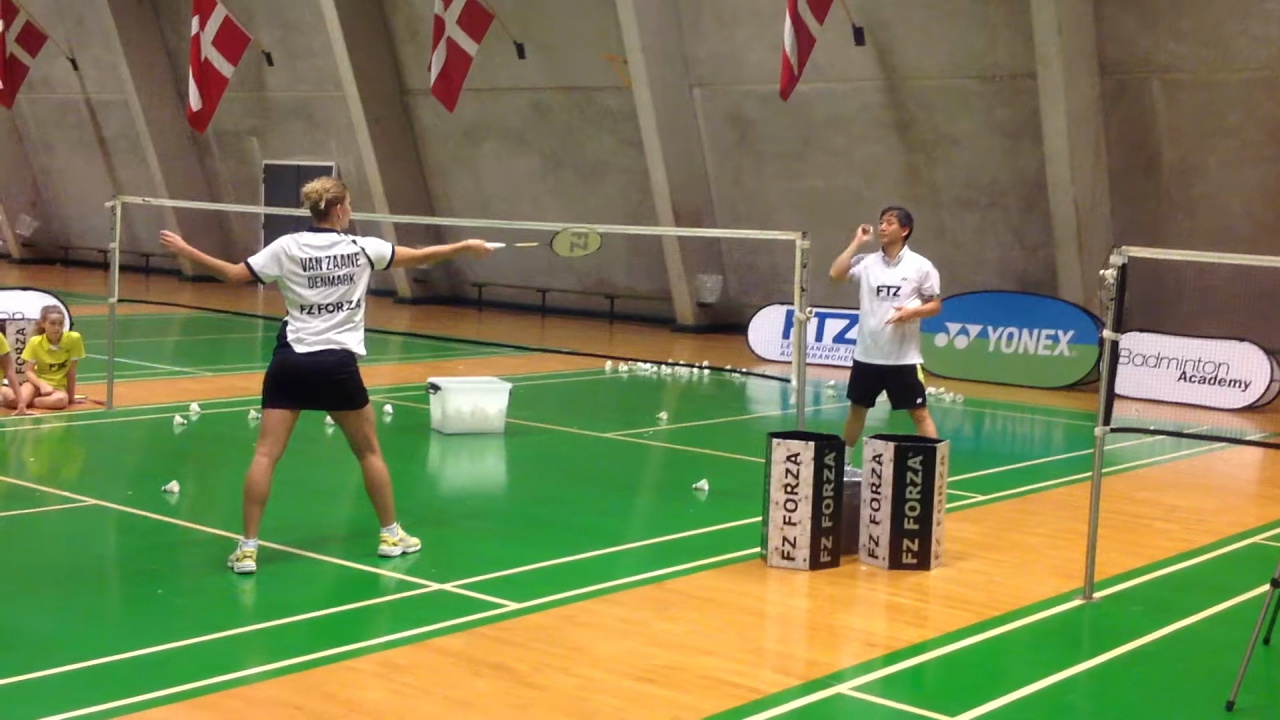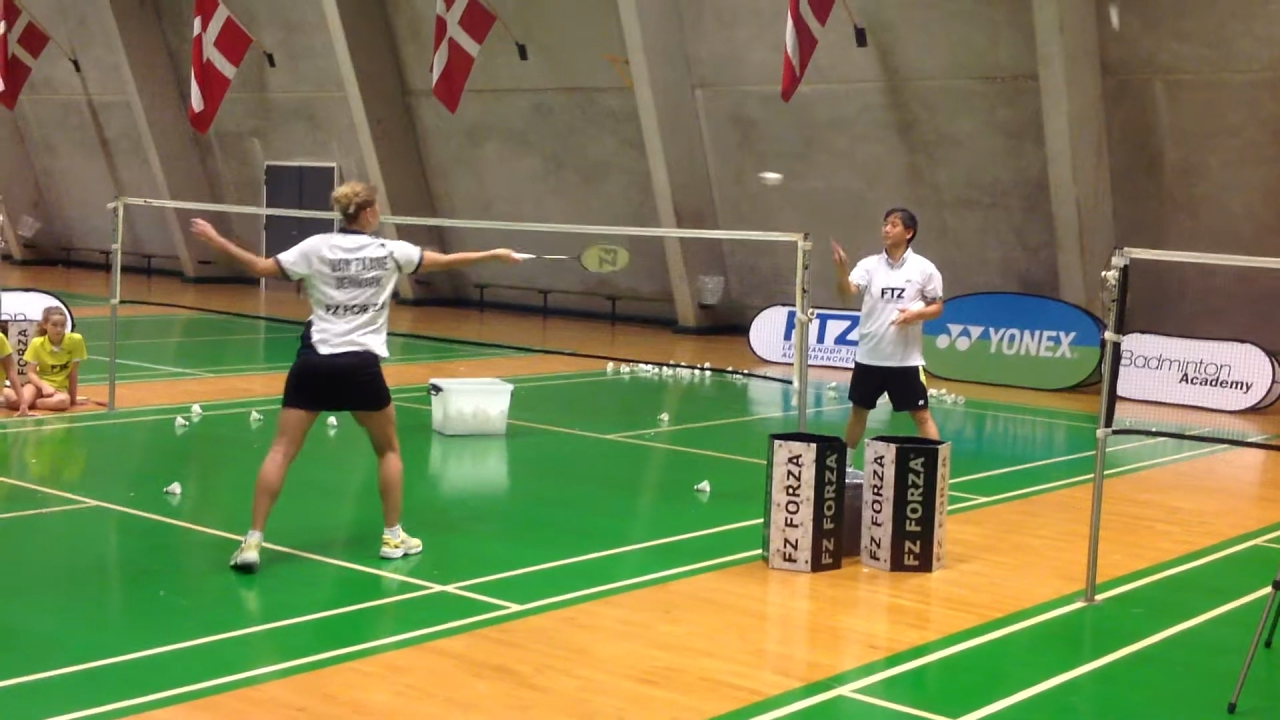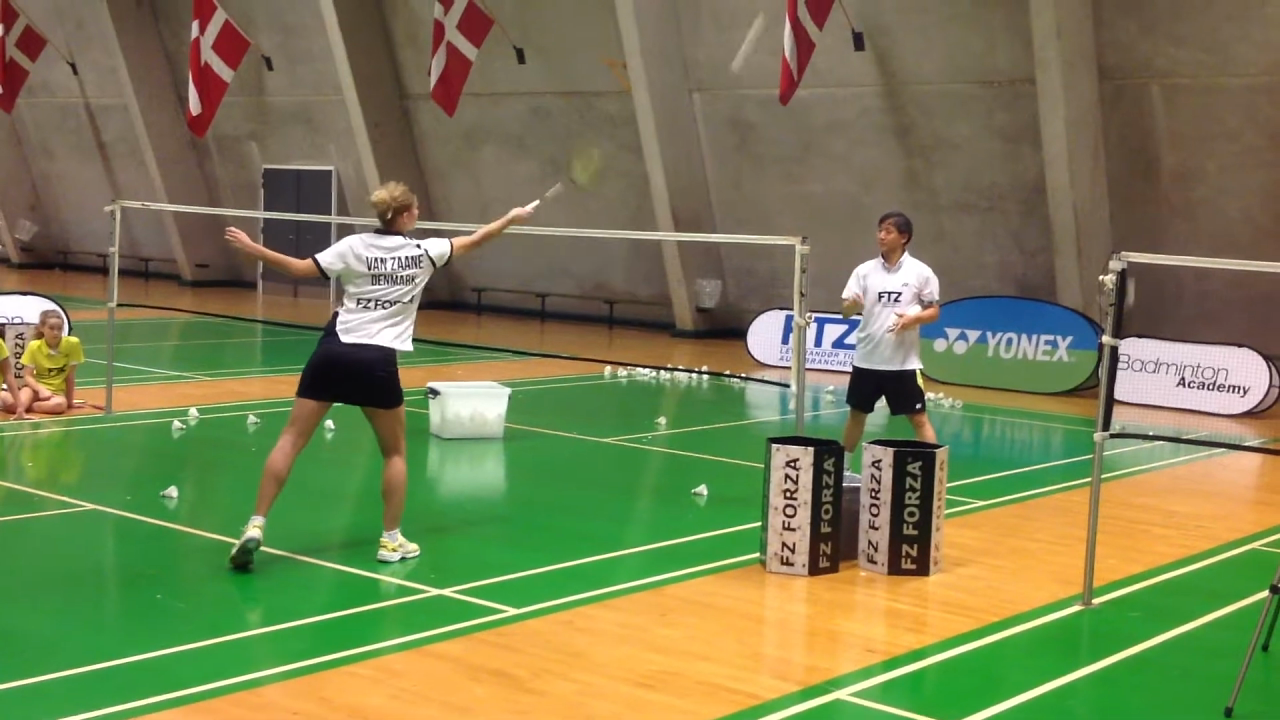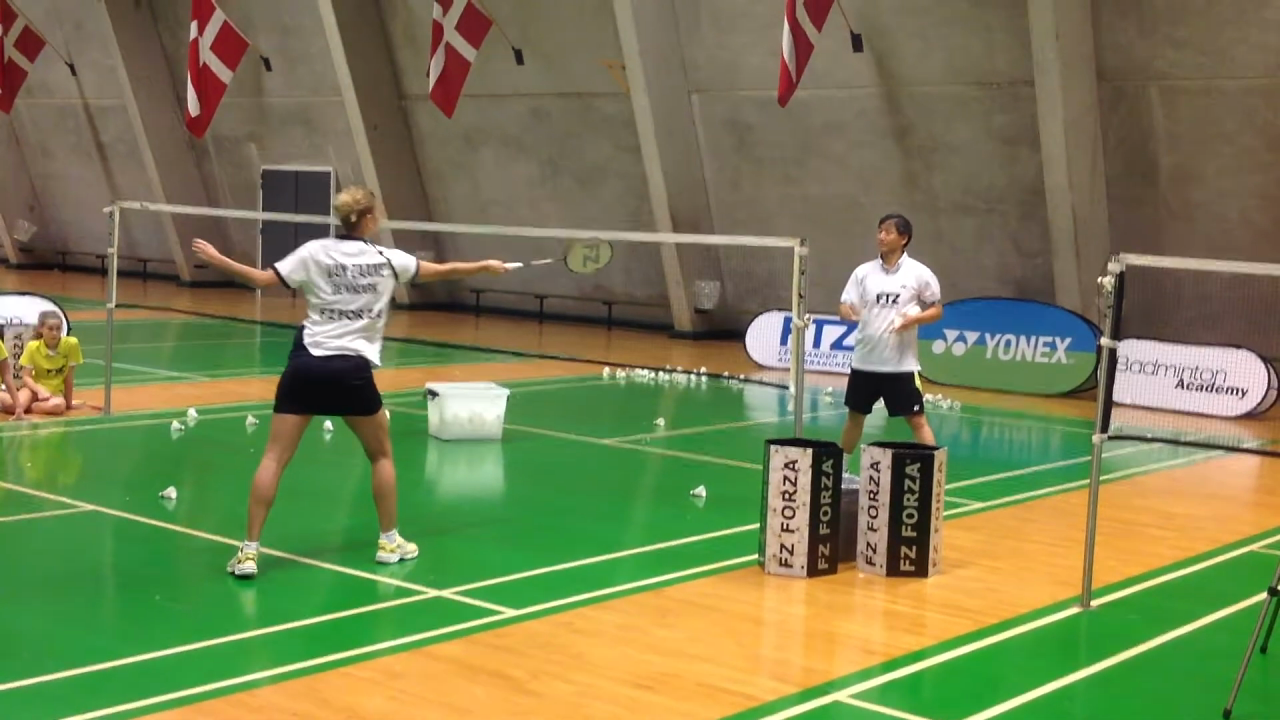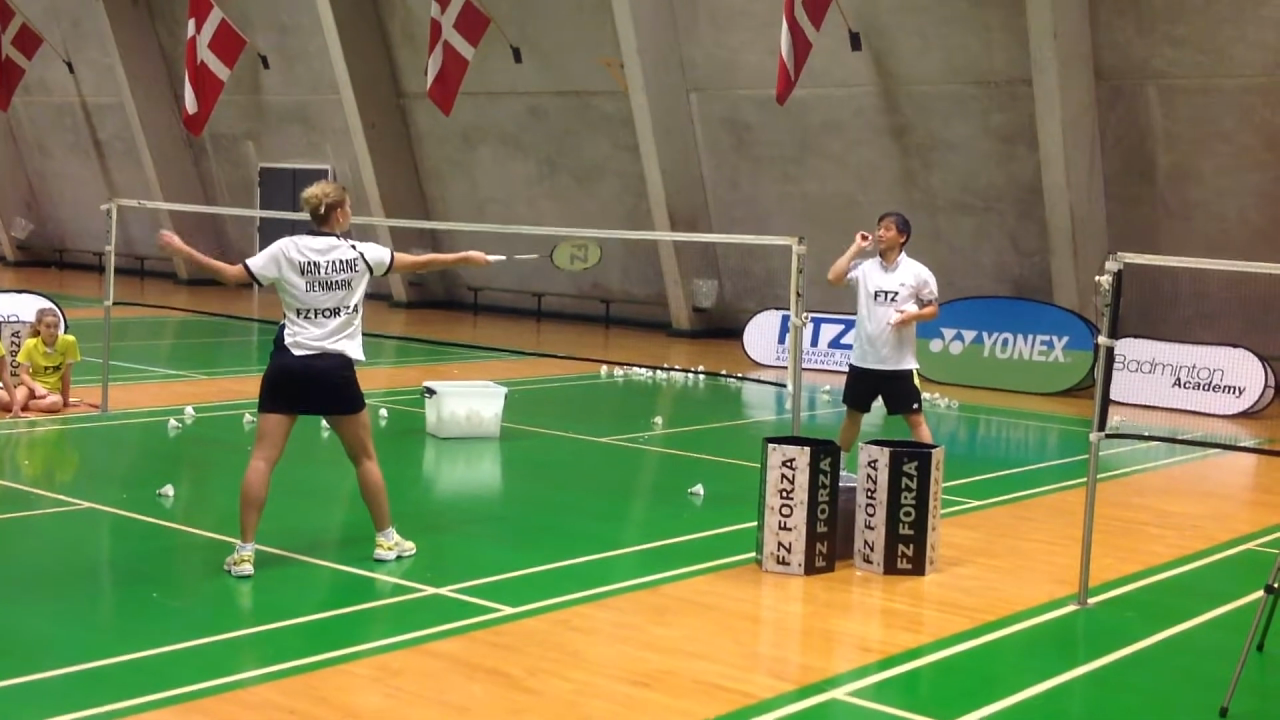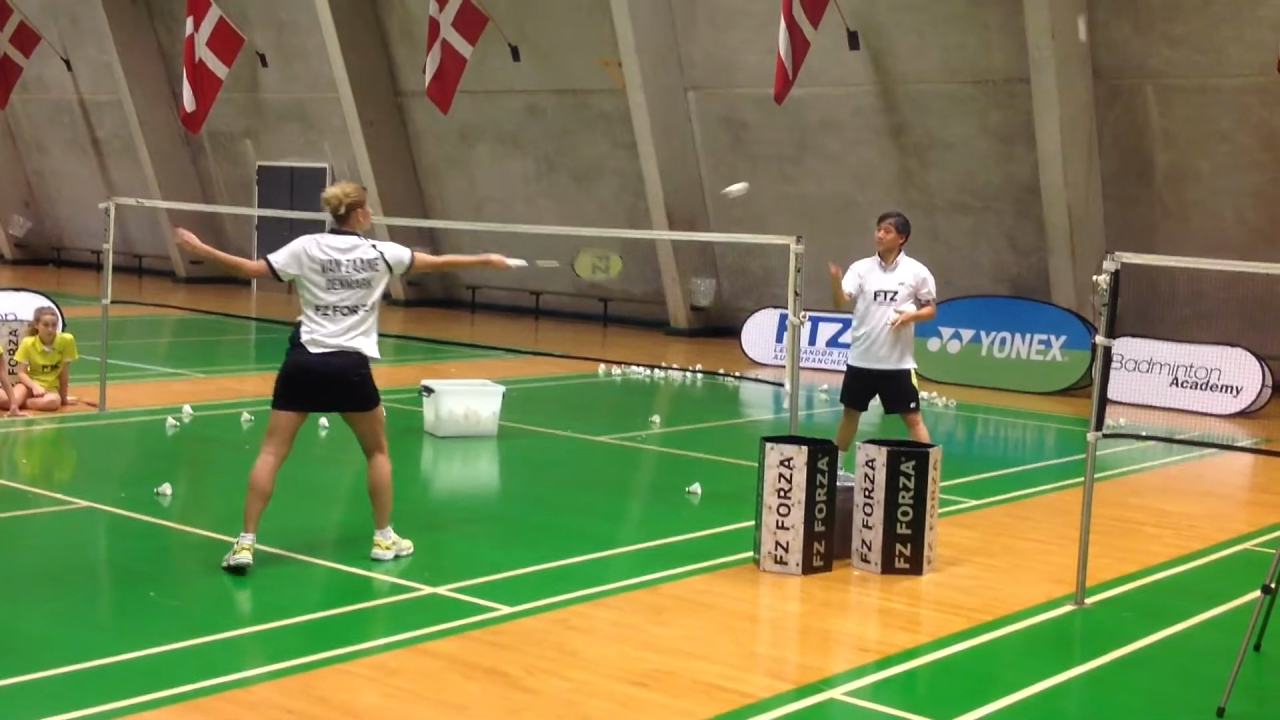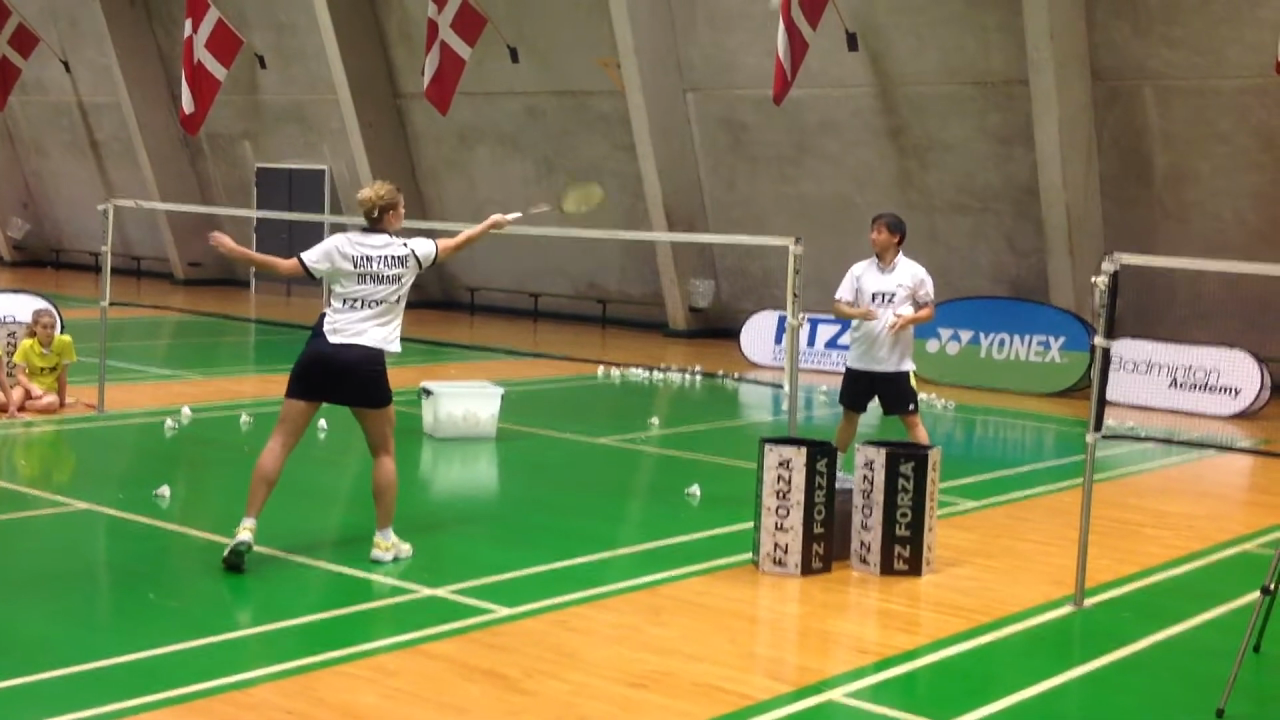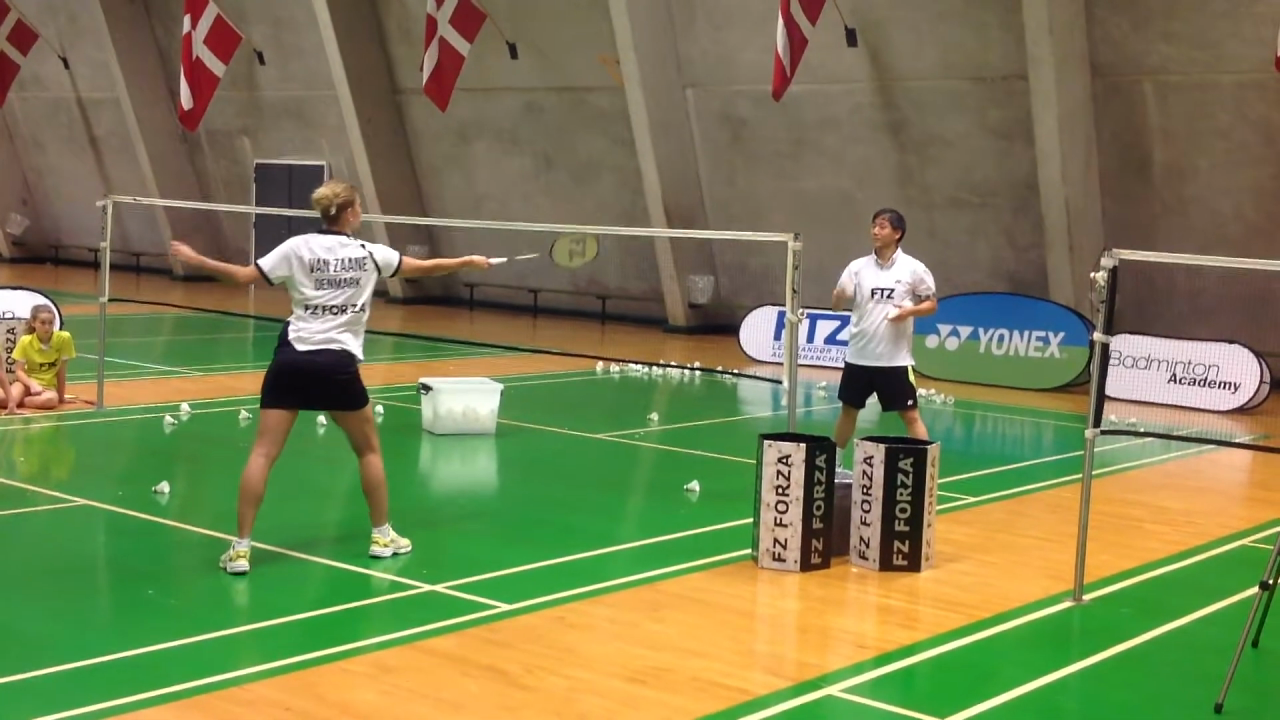
dt=0.4s
person 1, frame 1
left shoulder: (287, 247)
right shoulder: (362, 248)
left elbow: (234, 274)
right elbow: (420, 256)
left wrist: (185, 250)
right wrist: (465, 246)
left hip: (290, 363)
right hip: (337, 365)
left knee: (266, 454)
right knee: (369, 451)
left ankle: (248, 548)
right ankle: (391, 534)
person 1, frame 2
left shoulder: (317, 246)
right shoulder: (390, 251)
left elbow: (262, 268)
right elbow: (447, 261)
left wrist: (217, 241)
right wrist: (494, 254)
left hip: (313, 362)
right hip: (360, 365)
left knee: (281, 452)
right knee: (389, 449)
left ankle: (251, 542)
right ankle: (393, 536)
person 1, frame 3
left shoulder: (354, 246)
right shoulder: (424, 252)
left elbow: (300, 269)
right elbow: (473, 239)
left wrist: (253, 248)
right wrist: (512, 218)
left hip: (332, 353)
right hip: (377, 361)
left knee: (290, 441)
right knee: (394, 452)
left ankle: (256, 526)
right ankle: (391, 539)
person 1, frame 4
left shoulder: (315, 252)
right shoulder: (386, 260)
left elbow: (263, 280)
right elbow: (442, 271)
left wrist: (216, 258)
right wrist: (485, 266)
left hip: (306, 366)
right hip: (353, 370)
left knee: (274, 458)
right knee: (381, 455)
left ankle: (249, 550)
right ankle: (390, 540)
person 1, frame 5
left shoulder: (286, 250)
right shoulder: (360, 254)
left elbow: (231, 275)
right elbow: (419, 262)
left wrist: (183, 250)
right wrist: (465, 258)
left hip: (288, 366)
right hip: (335, 369)
left knee: (263, 458)
right knee: (365, 457)
left ankle: (245, 551)
right ankle: (386, 538)
person 1, frame 6
left shoulder: (307, 247)
right shoulder: (380, 253)
left elbow: (252, 269)
right elbow: (438, 262)
left wrist: (203, 250)
right wrist: (486, 260)
left hip: (302, 362)
right hip: (348, 366)
left knee: (272, 453)
right knee: (377, 451)
left ankle: (244, 543)
right ankle: (384, 538)
person 1, frame 7
left shoulder: (340, 245)
right shoulder: (409, 250)
left elbow: (286, 269)
right elbow: (455, 243)
left wrist: (235, 251)
right wrist: (490, 224)
left hip: (320, 353)
right hip: (365, 361)
left knee: (280, 442)
right knee: (383, 452)
left ankle: (247, 528)
right ankle: (384, 539)
person 1, frame 8
left shoulder: (298, 247)
right shoulder: (369, 254)
left elbow: (245, 276)
right elbow: (424, 267)
left wrist: (196, 259)
right wrist: (468, 261)
left hip: (292, 361)
right hip: (338, 365)
left knee: (263, 453)
right knee: (369, 450)
left ankle: (241, 547)
right ankle: (383, 535)
person 2, frame 1
left shoulder: (921, 266)
right shoulder: (866, 262)
left elbow: (936, 305)
right elbow: (835, 275)
left wrist: (912, 311)
right wrist: (857, 243)
left hip: (904, 357)
right hip: (867, 354)
left knee: (919, 413)
right knee: (857, 409)
right ankle: (843, 463)
person 2, frame 2
left shoulder: (924, 269)
right shoulder: (869, 265)
left elbow: (937, 307)
right elbow: (847, 293)
left wrist: (916, 313)
right wrist: (842, 269)
left hip: (906, 359)
right hip: (869, 356)
left knee: (921, 415)
right knee: (859, 411)
right ankle: (845, 464)
person 2, frame 3
left shoulder: (921, 272)
right shoulder: (864, 270)
left elbow: (934, 311)
right elbow: (846, 309)
left wrist: (913, 318)
right wrist: (852, 303)
left hip: (904, 362)
right hip: (866, 360)
left knee: (918, 418)
right knee: (857, 414)
right ankle: (842, 467)
person 2, frame 4
left shoulder: (920, 274)
right shoulder: (863, 272)
left elbow: (936, 310)
right elbow: (844, 308)
left wrist: (914, 318)
right wrist: (847, 310)
left hip: (901, 364)
right hip: (865, 362)
left knee: (916, 420)
right knee: (855, 416)
person 2, frame 5
left shoulder: (918, 272)
right shoulder: (863, 267)
left elbow: (933, 309)
right elbow: (833, 278)
left wrist: (913, 314)
right wrist: (856, 248)
left hip: (900, 362)
right hip: (863, 359)
left knee: (915, 418)
right knee: (853, 414)
right ankle: (839, 468)
person 2, frame 6
left shoulder: (917, 272)
right shoulder: (861, 268)
left elbow: (931, 308)
right elbow: (841, 302)
left wrist: (912, 315)
right wrist: (836, 284)
left hip: (898, 362)
right hip: (861, 359)
left knee: (912, 418)
right knee: (850, 413)
right ankle: (836, 467)
person 2, frame 7
left shoulder: (915, 273)
right shoulder: (858, 270)
left elbow: (929, 310)
right elbow: (838, 307)
left wrist: (910, 318)
right wrist: (857, 312)
left hip: (897, 364)
right hip: (860, 361)
left knee: (911, 419)
right knee: (849, 415)
right ankle: (835, 468)
person 2, frame 8
left shoulder: (914, 268)
right shoulder: (858, 266)
left elbow: (931, 304)
right elbow: (837, 303)
left wrist: (911, 310)
right wrist: (840, 296)
left hip: (895, 358)
right hip: (859, 356)
left knee: (910, 415)
right knee: (848, 410)
right ankle: (834, 465)
